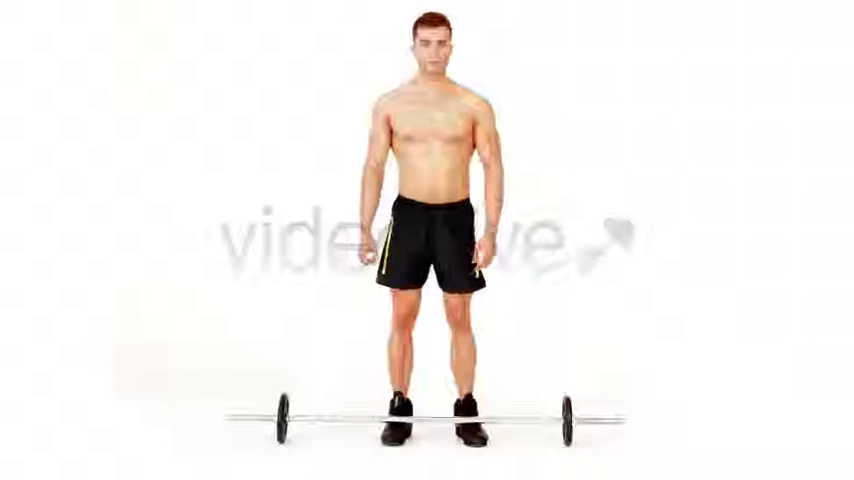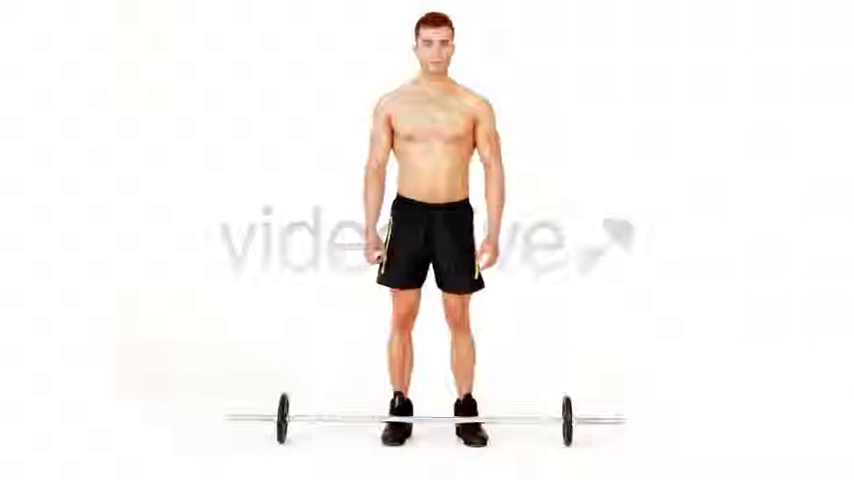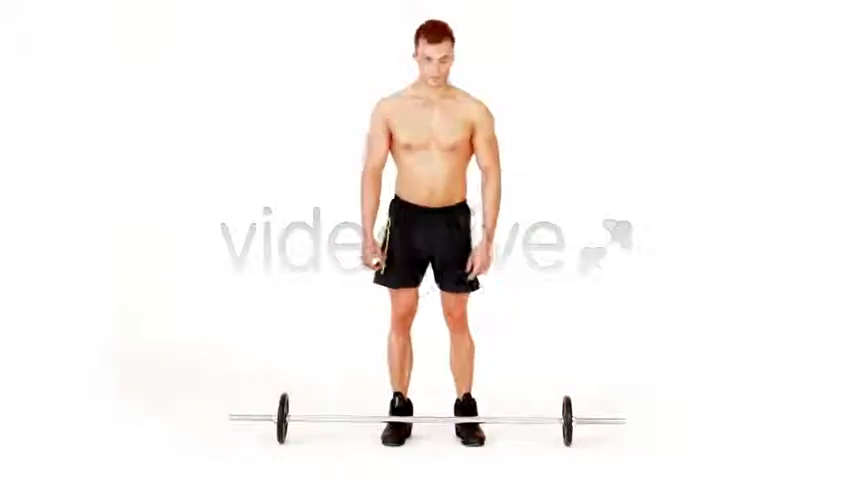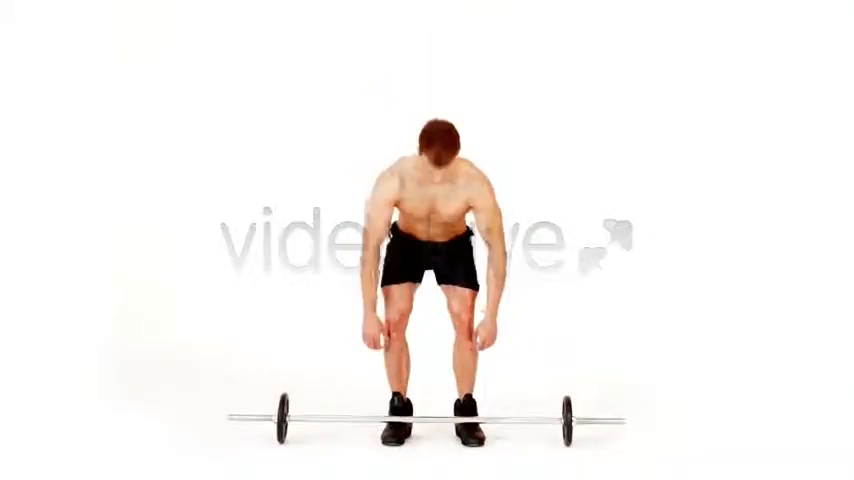
dt=0.4s
person 1, frame 1
left shoulder: (475, 106)
right shoulder: (389, 103)
left elbow: (493, 168)
right elbow: (373, 168)
left wrist: (490, 232)
right wrist: (365, 230)
left hip: (456, 217)
right hip: (408, 216)
left knee: (459, 318)
right knee: (402, 318)
left ankle: (466, 409)
right ankle: (399, 410)
person 1, frame 2
left shoulder: (476, 106)
right shoulder: (390, 103)
left elbow: (493, 169)
right elbow: (375, 169)
left wrist: (493, 234)
right wrist: (370, 231)
left hip: (455, 218)
right hip: (407, 216)
left knee: (458, 320)
right knee: (402, 319)
left ankle: (466, 410)
right ankle: (400, 409)
person 1, frame 3
left shoulder: (474, 111)
right shoulder: (389, 108)
left elbow: (492, 175)
right elbow: (371, 173)
left wrist: (486, 240)
right wrist: (368, 236)
left hip: (453, 221)
right hip: (405, 219)
left knee: (457, 319)
right knee: (401, 318)
left ankle: (465, 409)
right ankle: (399, 409)
person 1, frame 4
left shoulder: (476, 183)
right shoulder: (392, 180)
left elbow: (497, 250)
right elbow: (370, 247)
left wrist: (491, 317)
right wrist: (370, 315)
left hip: (455, 245)
right hip: (406, 242)
left knee: (464, 321)
right knee: (394, 319)
left ankle: (466, 411)
right ankle: (399, 410)
